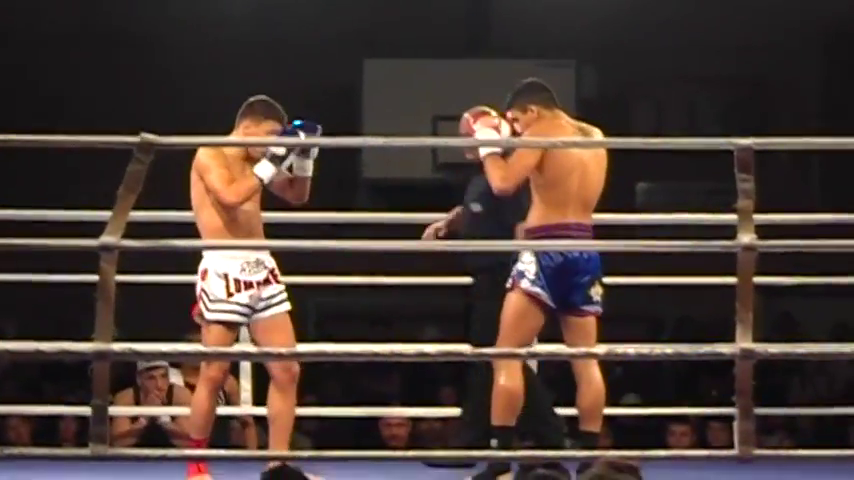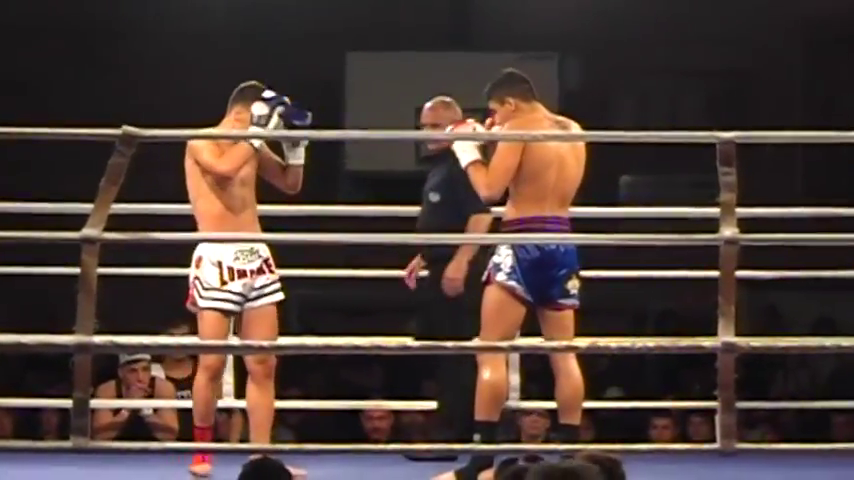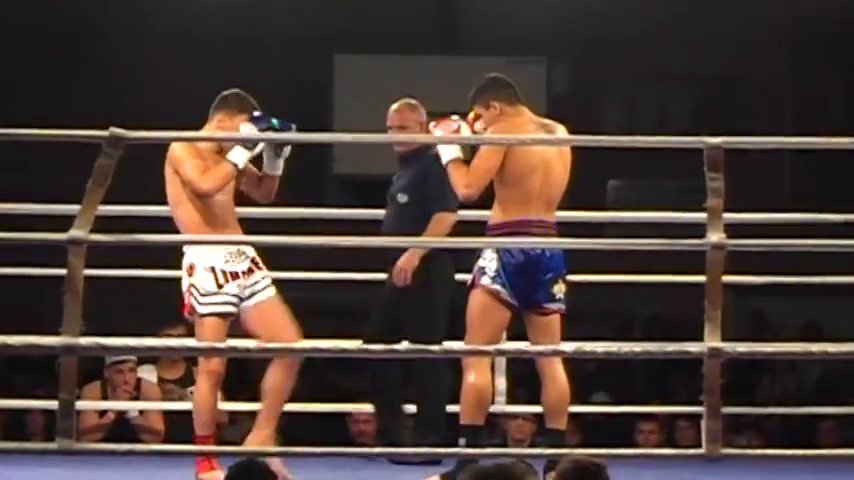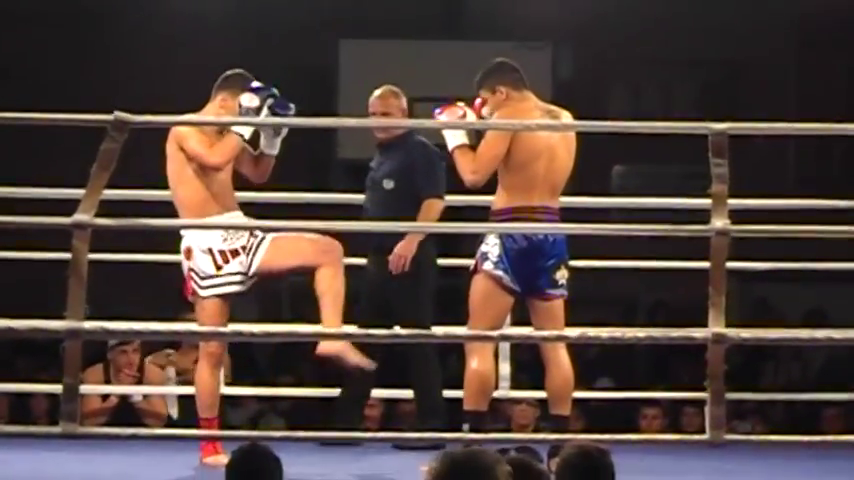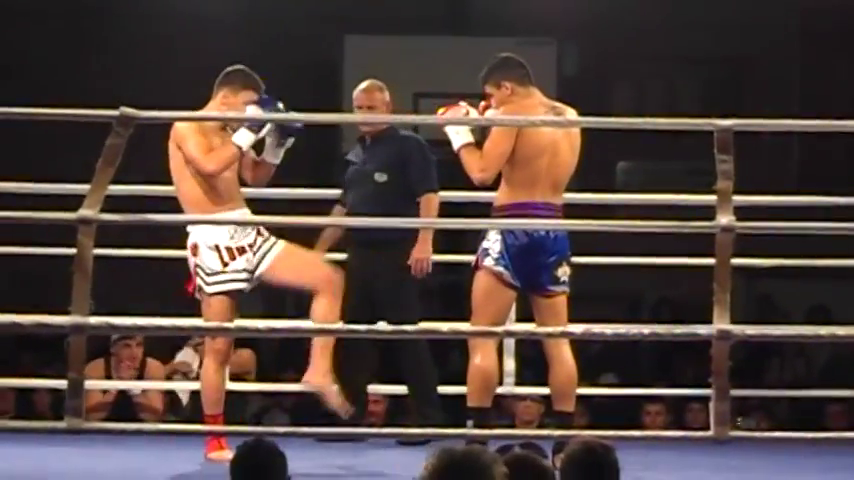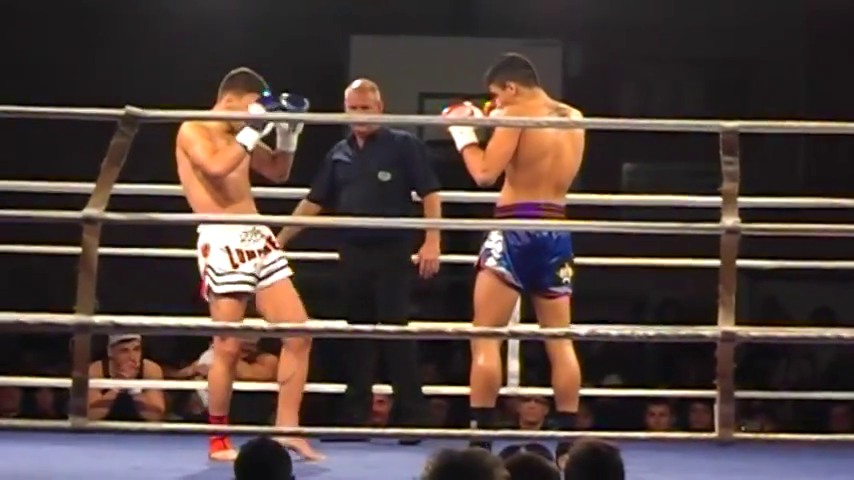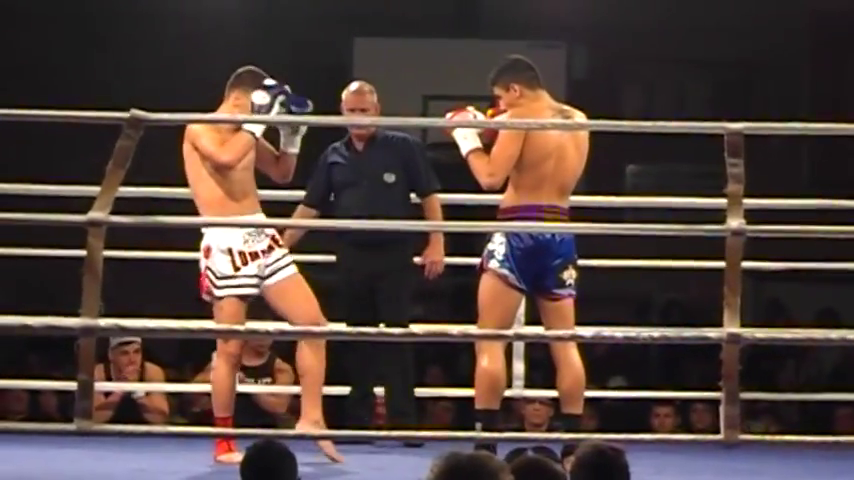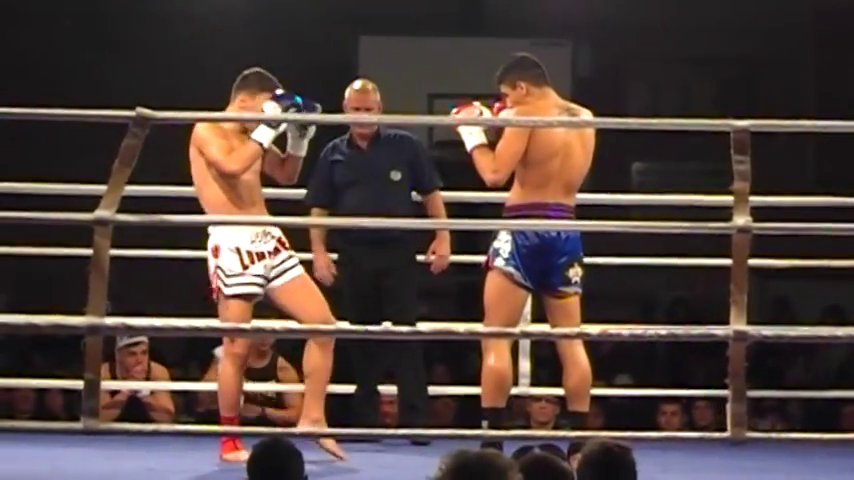
dt=0.2s
person 1, frame 1
left shoulder: (541, 132)
right shoulder: (594, 137)
left elbow: (503, 182)
left wrist: (487, 137)
right wrist: (505, 135)
left hip: (546, 252)
right hip: (584, 251)
left knee: (508, 357)
right knee: (585, 360)
person 1, frame 2
left shoulder: (519, 127)
right shoulder: (573, 131)
left elbow: (489, 189)
left wrist: (466, 145)
right wrist: (491, 137)
left hip: (523, 246)
right hip: (561, 245)
left knee: (491, 353)
right knee: (564, 354)
person 1, frame 3
left shoulder: (504, 131)
right shoulder: (559, 134)
left elbow: (467, 188)
left wrist: (448, 144)
right wrist: (476, 135)
left hip: (509, 249)
right hip: (547, 249)
left knee: (476, 357)
right knee: (549, 358)
person 1, frame 4
left shoulder: (509, 116)
right shoulder: (564, 120)
left elbow: (474, 175)
left wrist: (454, 129)
right wrist: (481, 122)
left hip: (512, 235)
right hip: (551, 234)
left knee: (479, 342)
right knee: (554, 344)
person 1, frame 5
left shoulder: (513, 112)
right shoulder: (569, 117)
left elbow: (482, 173)
left wrist: (459, 130)
right wrist: (487, 122)
left hip: (513, 231)
right hip: (553, 231)
left knee: (482, 338)
right knee: (557, 341)
person 1, frame 6
left shoulder: (516, 114)
right shoulder: (574, 119)
left elbow: (485, 173)
left wrist: (463, 129)
right wrist: (493, 122)
left hip: (516, 231)
right hip: (556, 232)
left knee: (485, 339)
right knee: (560, 342)
left ankle: (480, 442)
person 1, frame 7
left shoulder: (520, 117)
right shoulder: (578, 121)
left elbow: (492, 177)
left wrist: (467, 135)
right wrist: (495, 127)
left hip: (519, 233)
right hip: (560, 234)
left knee: (489, 342)
right knee: (565, 344)
left ankle: (485, 445)
person 1, frame 8
left shoulder: (526, 114)
right shoulder: (584, 119)
left elbow: (495, 174)
left wrist: (472, 131)
left hip: (525, 230)
right hip: (565, 231)
left knee: (496, 340)
right knee: (571, 342)
left ankle: (492, 443)
person 2, frame 1
left shoulder: (257, 161)
right shoulder: (209, 156)
left elbow: (297, 195)
right elbow: (230, 197)
left wrist: (302, 157)
right wrist: (272, 160)
left hip: (262, 269)
right hip: (224, 272)
left knee: (286, 371)
right knee: (213, 374)
person 2, frame 2
left shoulder: (253, 147)
right shoulder: (202, 142)
left elbow: (291, 183)
right elbow: (224, 167)
left wrist: (294, 143)
right wrist: (260, 128)
left hip: (257, 258)
right hip: (217, 259)
left knee: (262, 365)
right knee: (212, 363)
person 2, frame 3
left shoulder: (230, 154)
right shoulder: (182, 149)
left elbow: (264, 192)
right elbow: (206, 185)
left wrist: (274, 153)
right wrist: (244, 148)
left hip: (243, 260)
right hip: (206, 264)
left knee: (289, 348)
right knee: (212, 367)
left ankle: (260, 440)
person 2, frame 4
left shoulder: (226, 133)
right shoulder: (186, 129)
left elbow: (257, 173)
right elbow: (214, 160)
left wrist: (273, 132)
right wrist: (247, 119)
left hip: (242, 234)
right hip: (206, 244)
left knee: (328, 249)
right knee: (212, 350)
left ankle: (332, 338)
right ankle: (210, 444)
person 2, frame 5
left shoulder: (227, 133)
right shoulder: (186, 128)
left elbow: (256, 176)
right elbow: (211, 166)
left wrist: (276, 141)
right wrist: (250, 130)
left hip: (248, 232)
right hip: (212, 241)
left knee: (329, 279)
right knee: (218, 346)
left ankle: (319, 372)
right ankle: (215, 439)
person 2, frame 6
left shoulder: (239, 135)
right shoulder: (193, 131)
left elbow: (278, 172)
right elbow: (216, 168)
left wrist: (287, 131)
right wrist: (255, 129)
left hip: (259, 238)
right hip: (222, 244)
left knee: (298, 336)
right knee: (228, 347)
left ankle: (286, 427)
right ankle: (219, 440)
person 2, frame 7
left shoulder: (245, 133)
right shoulder: (199, 129)
left elbow: (282, 172)
right elbow: (226, 158)
left wrist: (291, 132)
right wrist: (260, 117)
left hip: (263, 239)
right hip: (226, 245)
left knee: (313, 324)
right knee: (230, 348)
left ankle: (311, 419)
right ankle: (224, 441)
person 2, frame 8
left shoulder: (251, 136)
right shoulder: (207, 131)
left elbow: (286, 175)
right elbow: (232, 166)
left wrist: (297, 136)
right wrist: (268, 127)
left hip: (269, 240)
right hip: (233, 245)
left knee: (323, 326)
right knee: (237, 347)
left ankle: (313, 419)
right ankle: (230, 441)
person 3, frame 1
right shoulder: (476, 179)
left elbow: (525, 223)
right wrist: (447, 223)
left hip: (501, 280)
right hip: (486, 280)
left knee: (486, 358)
left ankle: (474, 442)
right ankle: (550, 440)
person 3, frame 2
left shoulder: (465, 164)
right shoulder: (438, 164)
left elbow: (481, 215)
left wrist: (461, 262)
right wrist: (421, 259)
left hip: (457, 271)
right hip: (439, 268)
left knee: (453, 350)
right knee: (429, 345)
left ankle: (453, 434)
right ankle: (463, 424)
person 3, frame 3
left shoulder: (434, 163)
right shoulder: (405, 167)
left elbow: (446, 214)
left wrist: (414, 254)
left hip: (426, 272)
right hip: (401, 272)
left knee: (426, 354)
right knee: (376, 345)
left ankle: (432, 439)
right ankle: (390, 432)
person 3, frame 4
left shoulder: (420, 151)
right shoulder: (381, 155)
left elbow: (434, 201)
left wrist: (411, 241)
left hip: (409, 260)
right hip: (380, 259)
left knee: (417, 342)
right knee: (365, 339)
left ankle: (432, 424)
right ankle: (346, 421)
person 3, frame 5
left shoulder: (409, 146)
right shoulder: (356, 152)
left elbow: (429, 195)
right elbow: (344, 207)
left wrist: (424, 241)
right wrist: (319, 250)
left hip: (397, 255)
right hip: (360, 255)
left knee: (406, 335)
right knee: (356, 335)
left ankle: (430, 417)
person 3, frame 6
left shoulder: (404, 145)
right shoulder: (339, 153)
left elbow: (430, 194)
right elbow: (314, 202)
left wrist: (432, 242)
right wrist: (279, 240)
left hip: (392, 252)
right hip: (354, 253)
right knee: (357, 334)
left ankle: (413, 416)
right ankle: (355, 417)
person 3, frame 7
left shoulder: (403, 147)
right shoulder: (333, 155)
left elbow: (429, 196)
right elbow: (310, 207)
left wrist: (436, 242)
right wrist: (282, 245)
left hip: (393, 253)
right hip: (352, 256)
right knee: (358, 337)
left ankle: (404, 421)
right ankle: (358, 420)
person 3, frame 8
left shoulder: (405, 145)
right shoulder: (333, 153)
left elbow: (431, 193)
right elbow: (319, 209)
left wrist: (443, 237)
right wrist: (319, 252)
left hip: (397, 251)
right hip: (355, 254)
right knee: (362, 335)
left ankle: (415, 419)
right ankle: (365, 418)
